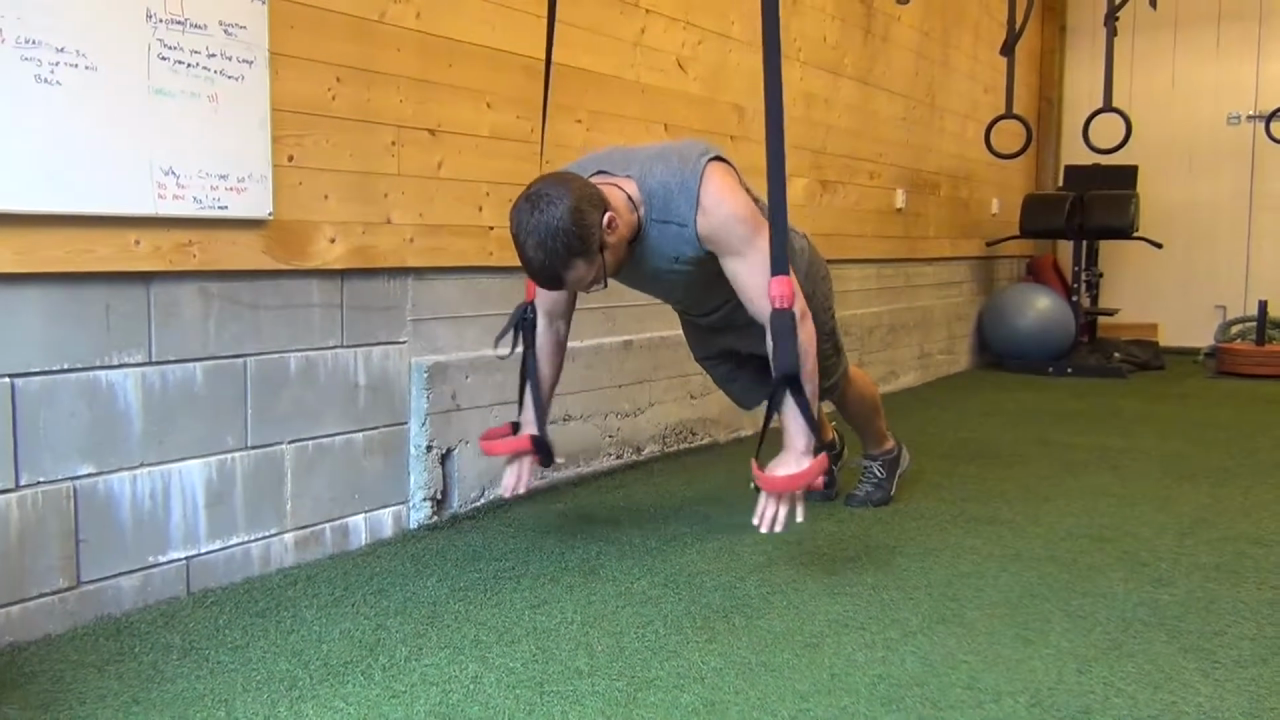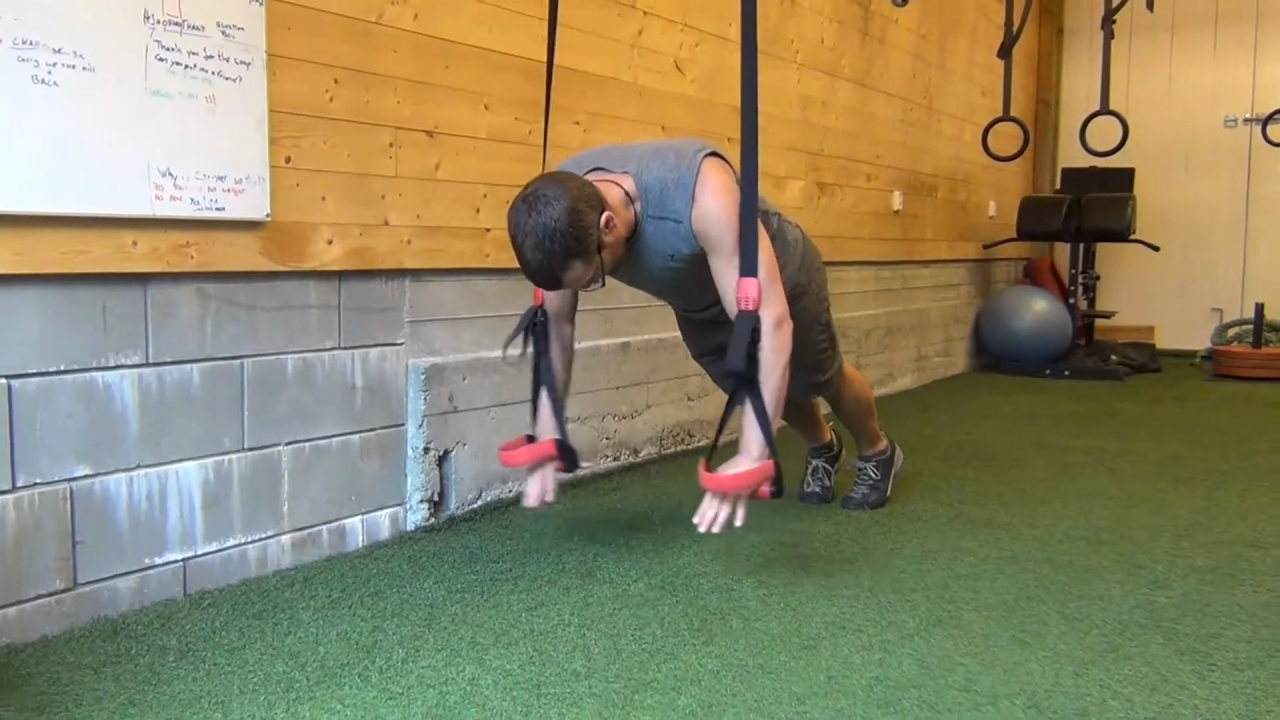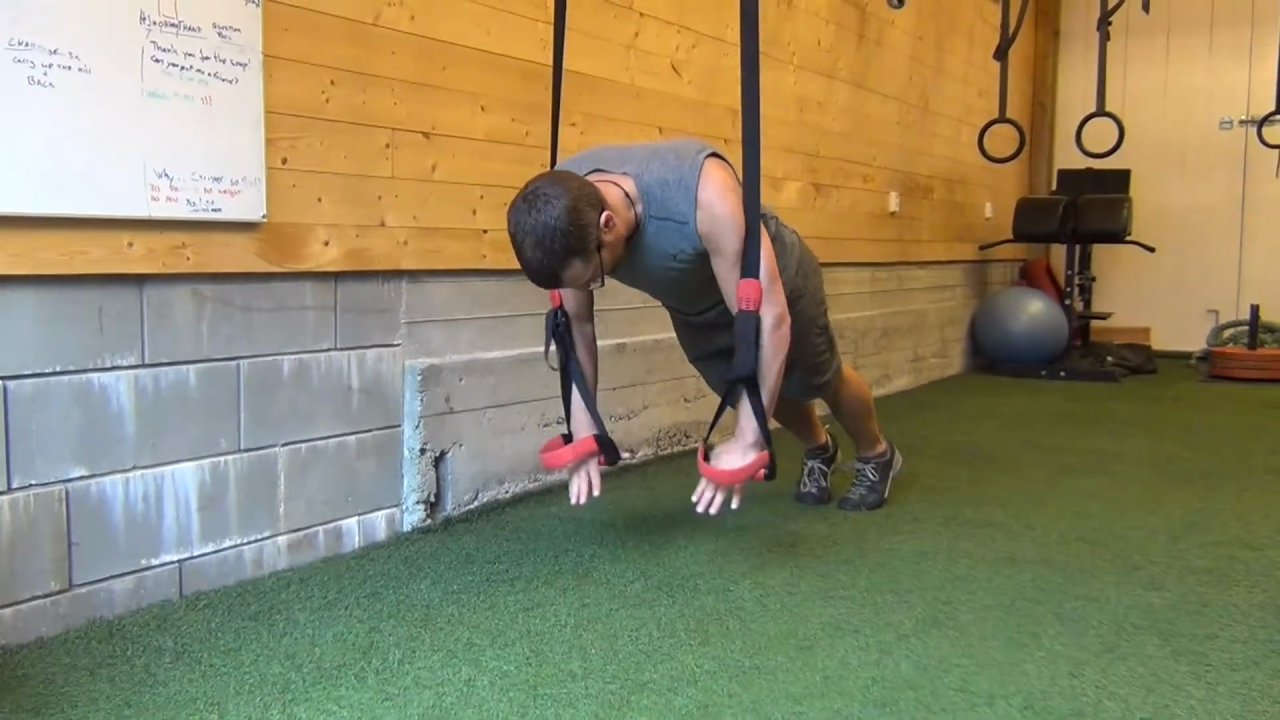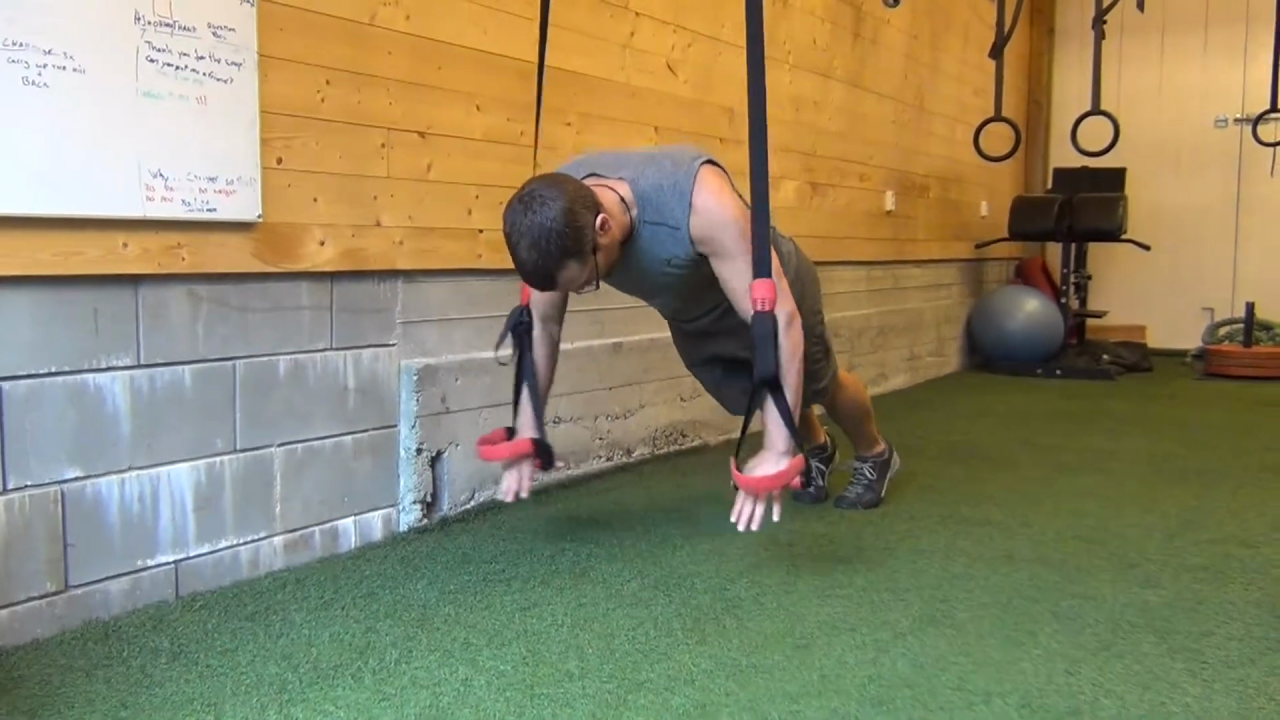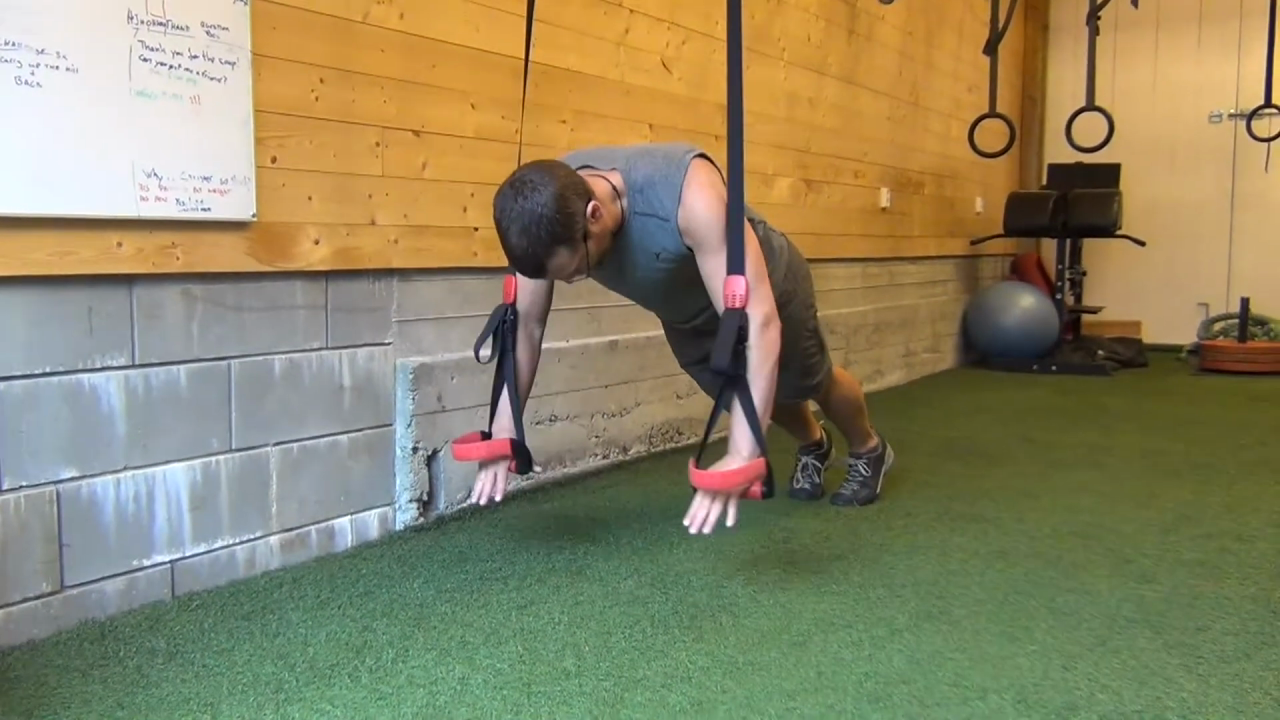
dt=0.2s
person 1, frame 1
left shoulder: (705, 197)
right shoulder: (565, 210)
left elbow: (790, 320)
right elbow: (549, 321)
left wrist: (796, 450)
right wrist: (531, 427)
left knee: (830, 380)
right knee: (763, 393)
left ankle: (884, 453)
right ankle: (828, 448)
person 1, frame 2
left shoulder: (701, 193)
right shoulder: (560, 206)
left elbow: (772, 321)
right elbow: (557, 323)
left wrist: (752, 455)
right wrist: (546, 437)
left hip: (778, 279)
left knee: (822, 377)
right knee: (774, 391)
left ankle: (878, 455)
right ankle: (822, 449)
person 1, frame 3
left shoulder: (705, 195)
right shoulder: (562, 207)
left elbow: (770, 318)
right elbow: (577, 323)
left wrist: (747, 441)
right wrist: (583, 431)
left hip: (775, 281)
left knee: (819, 381)
right knee: (771, 386)
left ankle: (876, 456)
right ankle: (819, 451)
person 1, frame 4
left shoulder: (698, 199)
right shoulder: (557, 215)
left elbow: (779, 321)
right elbow: (543, 325)
left wrist: (777, 450)
right wrist: (526, 430)
left hip: (773, 291)
left knee: (818, 384)
right knee: (752, 398)
left ankle: (875, 456)
right ankle: (818, 451)
person 1, frame 5
left shoulder: (687, 192)
right shoulder: (546, 210)
left elbow: (759, 321)
right elbow: (525, 324)
left wrist: (742, 454)
right wrist: (502, 435)
left hip: (763, 287)
left knee: (811, 381)
right knee: (760, 394)
left ankle: (868, 451)
right ankle: (813, 447)
